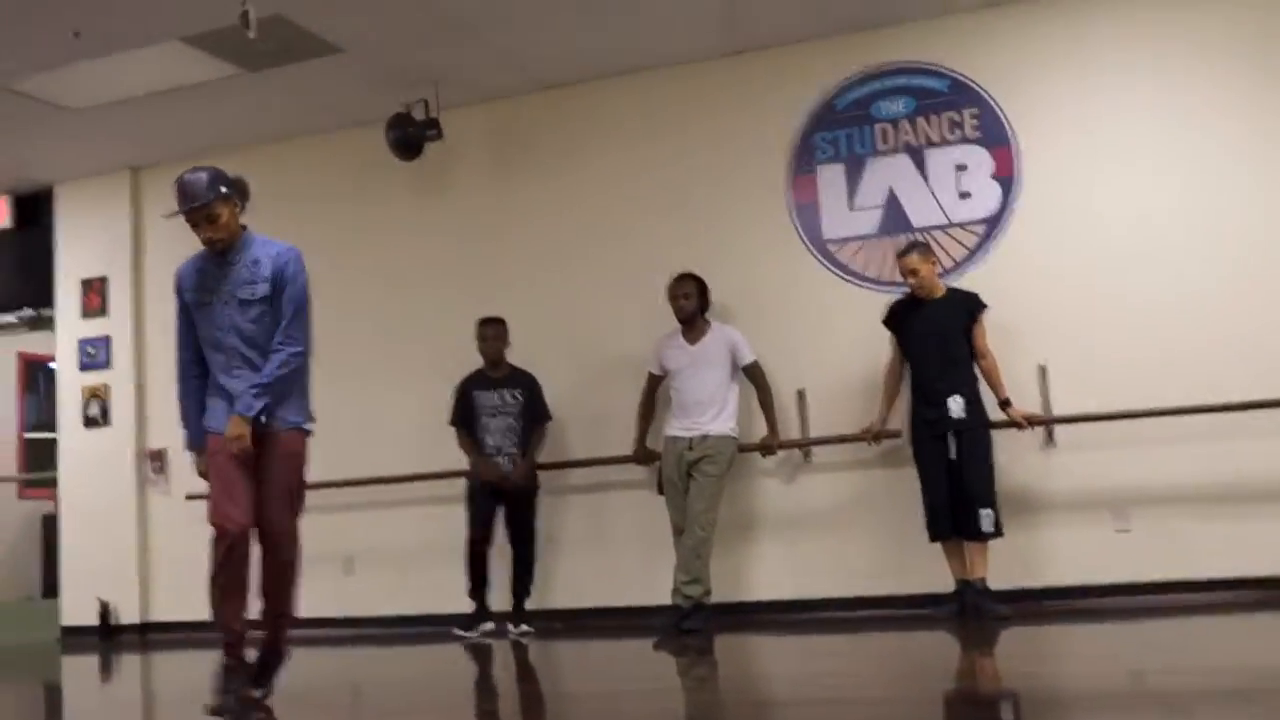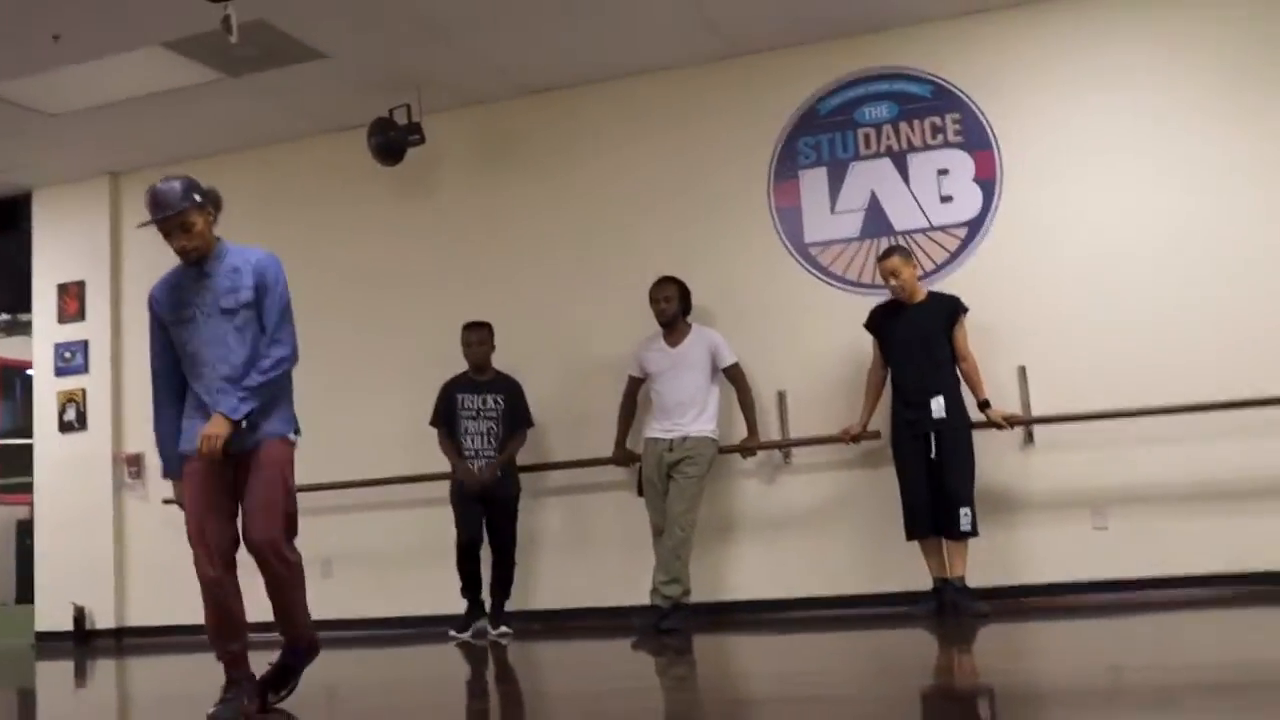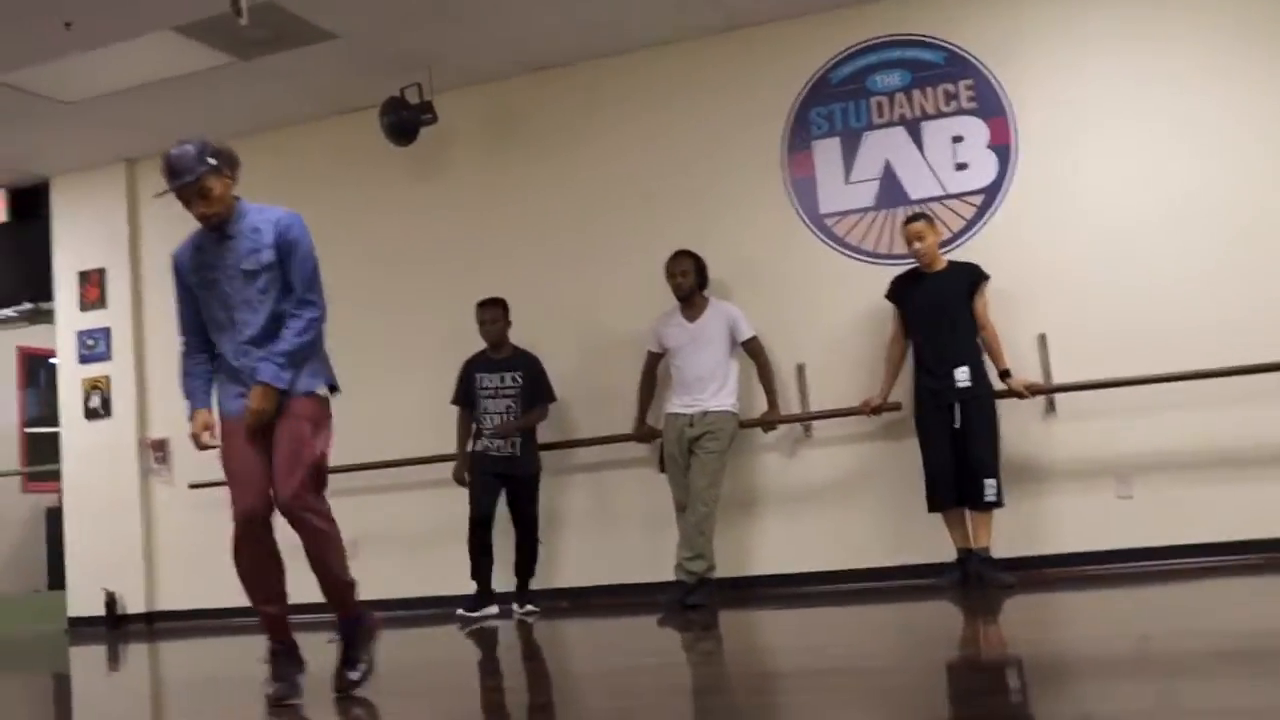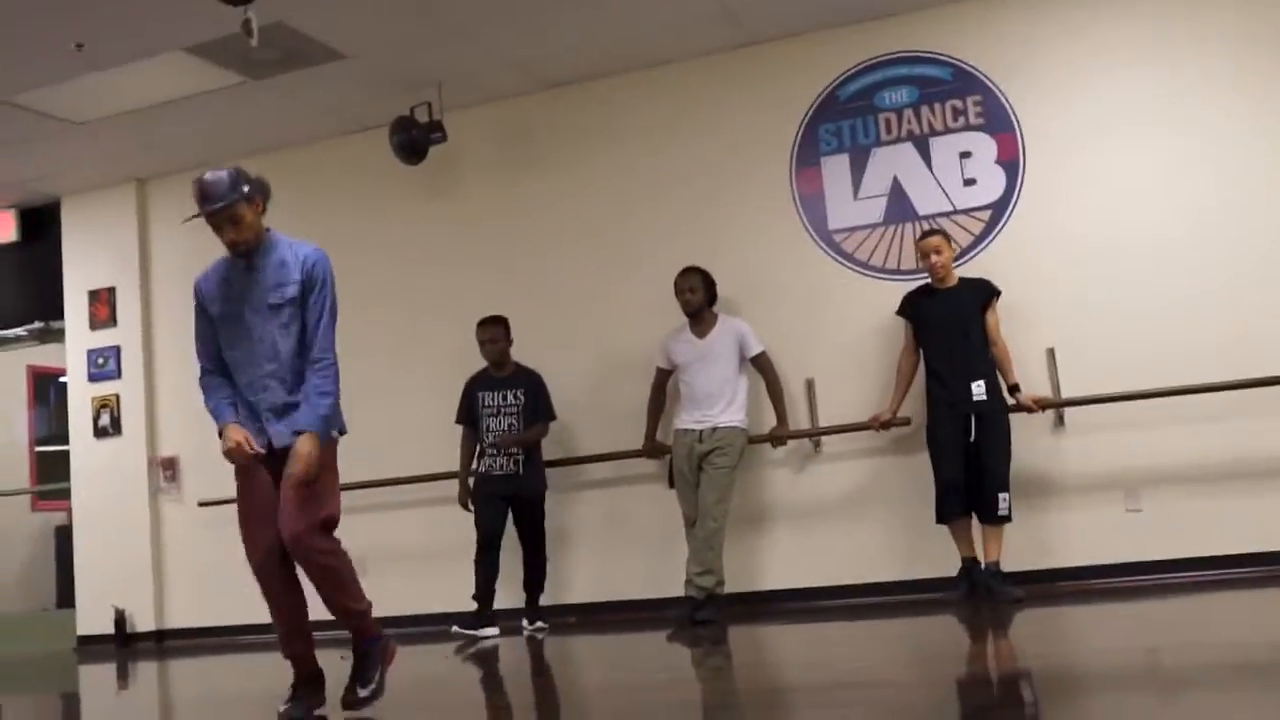
dt=0.2s
person 1, frame 1
left shoulder: (281, 259)
right shoulder: (188, 277)
left elbow: (293, 348)
right elbow: (191, 363)
left wrist: (250, 411)
right wrist: (195, 435)
left hip: (280, 417)
right hip: (224, 421)
left knee: (278, 531)
right knee: (231, 529)
left ankle: (274, 644)
right ankle: (234, 658)
person 1, frame 2
left shoulder: (259, 266)
right shoulder: (164, 295)
left elbow: (281, 352)
right elbow: (168, 384)
left wrist: (229, 414)
right wrist: (173, 463)
left hip: (264, 427)
right hip: (205, 439)
left knee: (269, 540)
right knee: (212, 558)
left ankle: (299, 642)
right ankle: (238, 676)
person 1, frame 3
left shoulder: (281, 227)
right shoulder: (186, 258)
left elbow: (309, 312)
right elbow: (195, 341)
left wrist: (270, 380)
right wrist: (200, 403)
left hip: (296, 385)
right hip: (240, 401)
left knee: (297, 497)
right knee: (249, 518)
left ankle: (353, 621)
right ankle: (284, 650)
person 1, frame 4
left shoulder: (309, 264)
right shoulder: (209, 286)
left elbow: (325, 354)
right elbow: (212, 370)
left wrist: (313, 432)
right wrist: (226, 423)
left hip: (309, 427)
right hip: (253, 438)
left knee: (305, 535)
right knee: (265, 557)
left ankle: (370, 641)
right ankle: (305, 675)
person 2, frame 1
left shoulder: (966, 303)
right shoulder: (899, 313)
left elbow: (983, 356)
right elbow: (896, 366)
left wrist: (1006, 404)
right wrist: (881, 419)
left hip: (967, 415)
right hip: (926, 421)
left knee: (976, 497)
right knee: (940, 503)
left ankle: (978, 588)
right ankle: (961, 587)
person 2, frame 2
left shoulder: (947, 306)
right shoulder: (881, 317)
left elbow: (964, 358)
right elbow: (878, 369)
left wrist: (986, 406)
right wrist: (863, 422)
left hip: (949, 418)
right hip: (907, 423)
left knee: (956, 497)
right knee: (919, 504)
left ankle: (958, 586)
right ankle: (940, 585)
person 2, frame 3
left shoulder: (968, 275)
right shoulder: (902, 286)
left elbow: (985, 328)
right elbow: (899, 340)
left wrist: (1007, 375)
right wrist: (883, 393)
left hip: (972, 387)
right hip: (930, 393)
left knee: (981, 468)
right knee: (941, 474)
left ankle: (982, 557)
right ankle: (964, 555)
person 2, frame 4
left shoulder: (981, 290)
right shoulder: (915, 302)
left elbow: (996, 343)
right elbow: (910, 355)
left wrist: (1016, 390)
right wrist: (892, 408)
left hip: (986, 401)
right hip: (943, 406)
left knee: (992, 483)
right knee: (951, 485)
left ankle: (992, 572)
right ankle: (969, 567)
person 3, frame 1
left shoulder: (728, 337)
right shoulder: (665, 345)
left elbow: (759, 381)
right elbow: (650, 393)
left wrist: (772, 431)
right wrist: (640, 442)
left hip: (716, 440)
right hip: (675, 441)
left knee: (699, 524)
right knee: (681, 526)
left ankle: (686, 601)
right ankle: (695, 601)
person 3, frame 2
left shoulder: (709, 340)
right shoulder: (646, 348)
left elbow: (740, 383)
right elbow: (630, 396)
left wrist: (752, 433)
right wrist: (620, 445)
left hip: (696, 442)
right hip: (655, 443)
left knee: (678, 524)
right knee: (661, 527)
left ankle: (665, 601)
right ankle: (675, 601)
person 3, frame 3
left shoulder: (727, 313)
right shoulder: (664, 323)
left elbow: (759, 356)
right elbow: (649, 371)
left wrist: (773, 406)
right wrist: (640, 421)
left hip: (716, 416)
right hip: (676, 418)
left knee: (702, 500)
right knee: (684, 503)
left ankle: (689, 576)
right ankle: (699, 576)
person 3, frame 4
left shoulder: (736, 329)
right shoulder: (672, 340)
left elbow: (768, 372)
right elbow: (659, 387)
left wrist: (782, 422)
right wrist: (650, 437)
left hip: (726, 432)
right hip: (685, 434)
left knee: (711, 516)
right knee: (693, 519)
left ankle: (698, 592)
right ankle: (709, 591)
person 4, frame 1
left shoulder: (526, 382)
right shoulder: (468, 386)
left elbow: (540, 427)
right elbow: (461, 433)
left wrist: (526, 466)
right wrist: (483, 464)
left hip: (522, 479)
right hip: (483, 479)
left knee: (523, 544)
right knee: (477, 542)
left ankle: (518, 611)
right ankle: (480, 610)
person 4, frame 2
left shoulder: (509, 387)
right shoulder: (452, 389)
left elbow: (521, 434)
right elbow: (443, 434)
left wrist: (497, 464)
right wrist: (460, 467)
left hip: (503, 482)
right hip: (465, 482)
left knee: (504, 548)
right knee: (468, 542)
left ankle: (498, 611)
right ankle: (474, 607)
person 4, frame 3
left shoulder: (528, 363)
right shoulder: (471, 367)
left elbow: (543, 409)
right elbow: (465, 413)
left wrist: (514, 426)
right wrist: (460, 457)
left hip: (522, 461)
right hip: (483, 460)
left knee: (526, 526)
right knee: (480, 521)
left ankle: (523, 592)
right ankle: (484, 594)
person 4, frame 4
left shoulder: (530, 380)
right shoulder: (474, 386)
left elbow: (543, 427)
right elbow: (469, 434)
left wrist: (514, 440)
right wrist: (463, 480)
left hip: (527, 479)
right hip: (488, 481)
left knee: (533, 544)
right knee: (487, 543)
left ankle: (533, 608)
right ankle: (484, 614)
